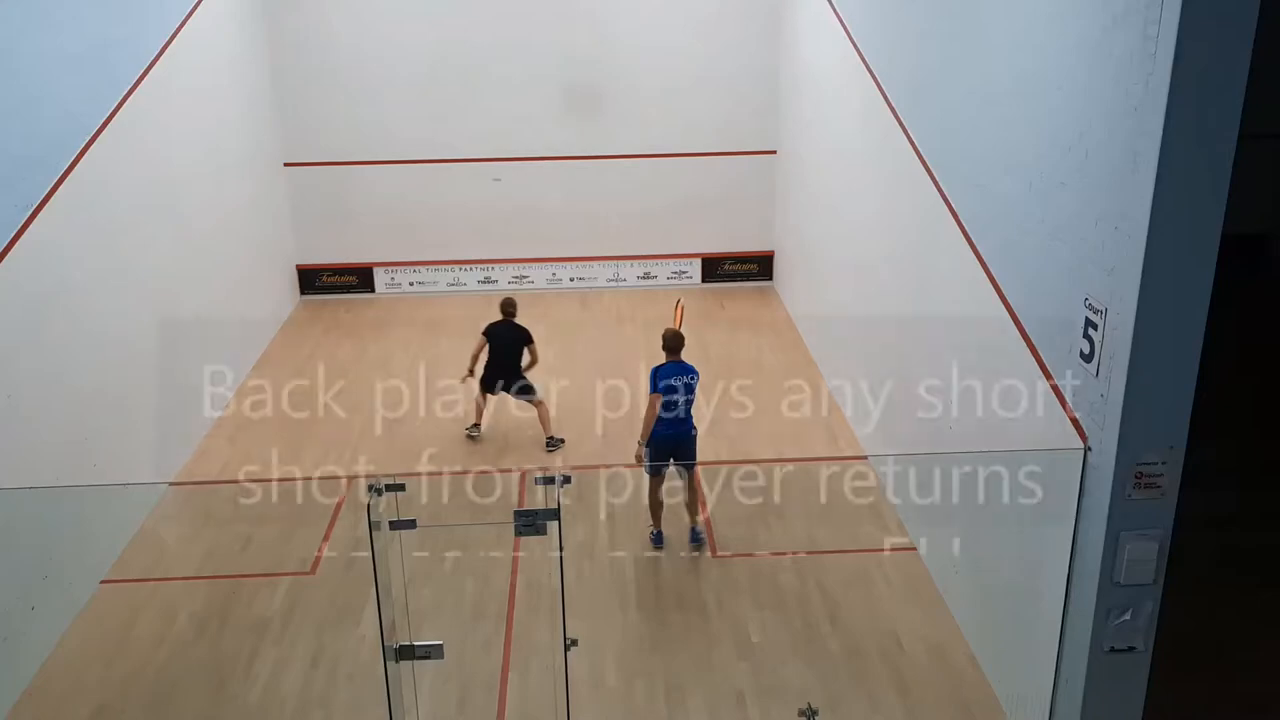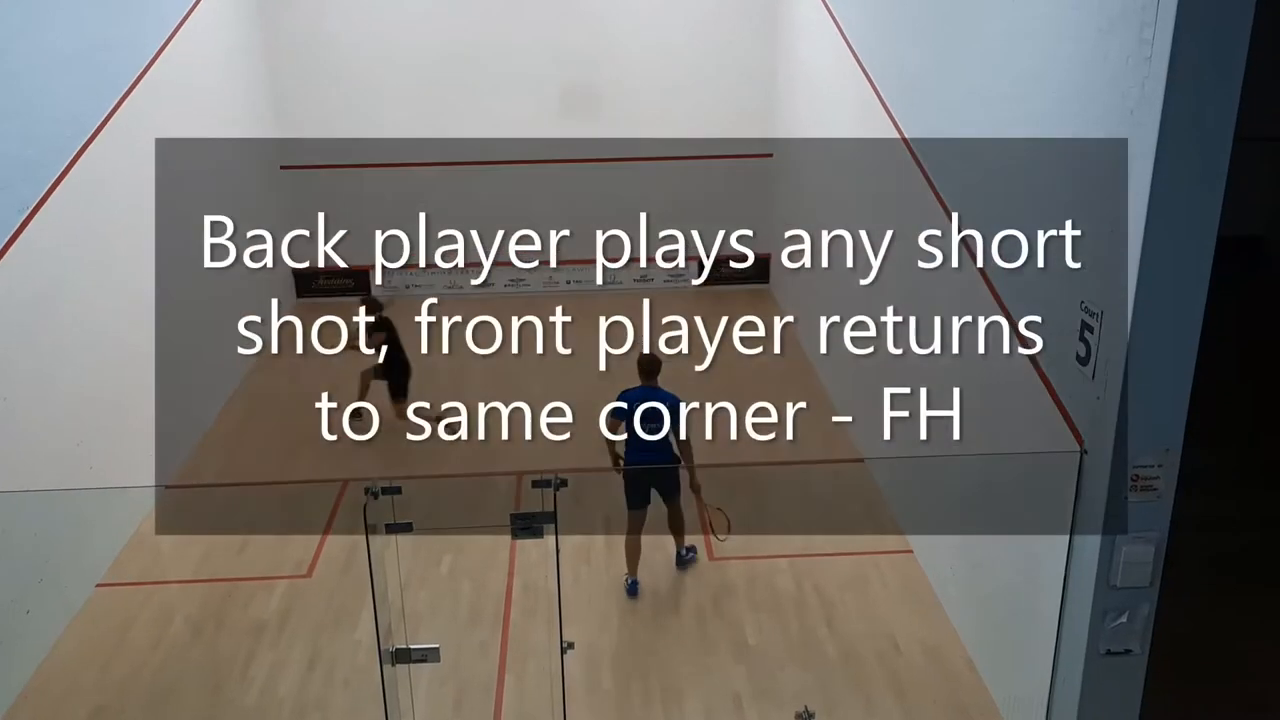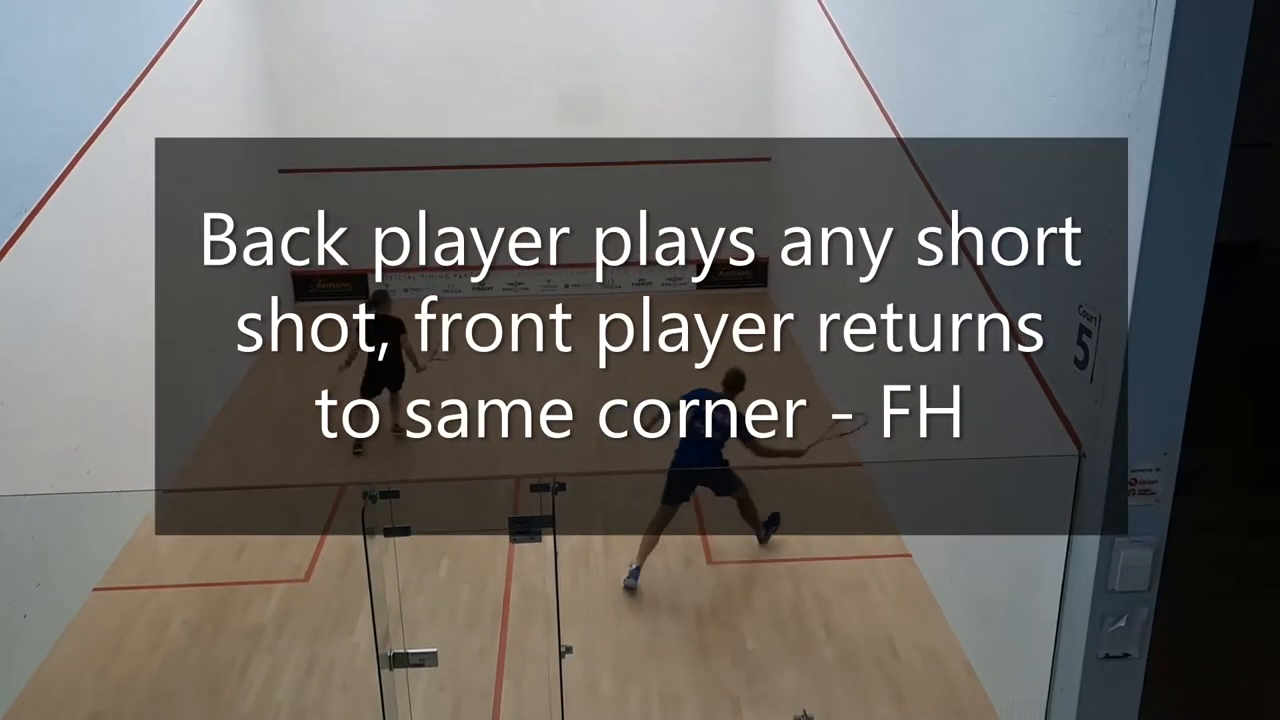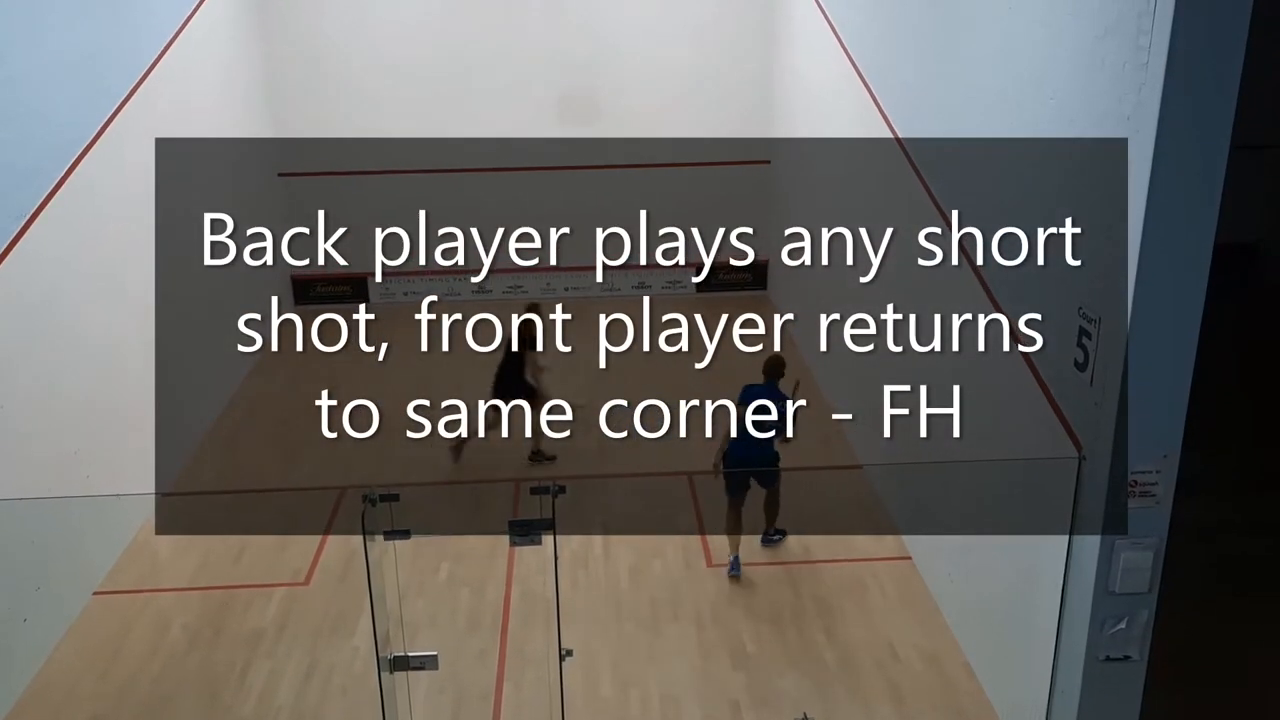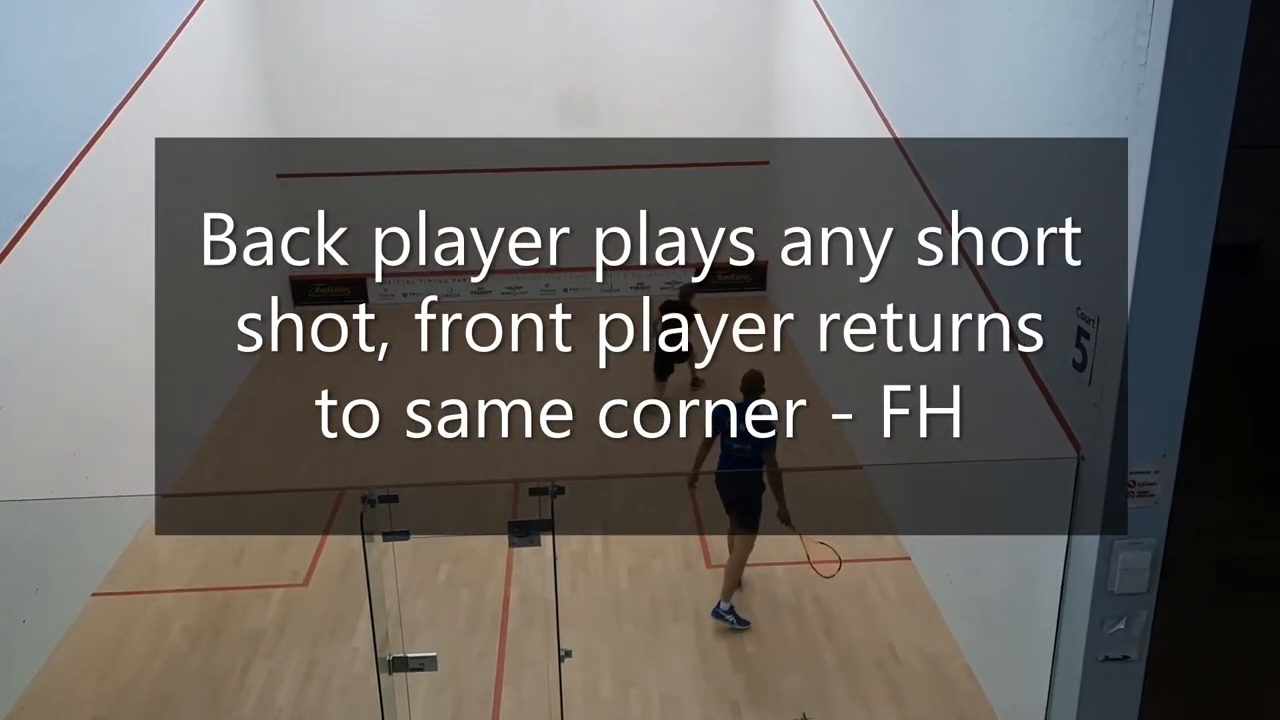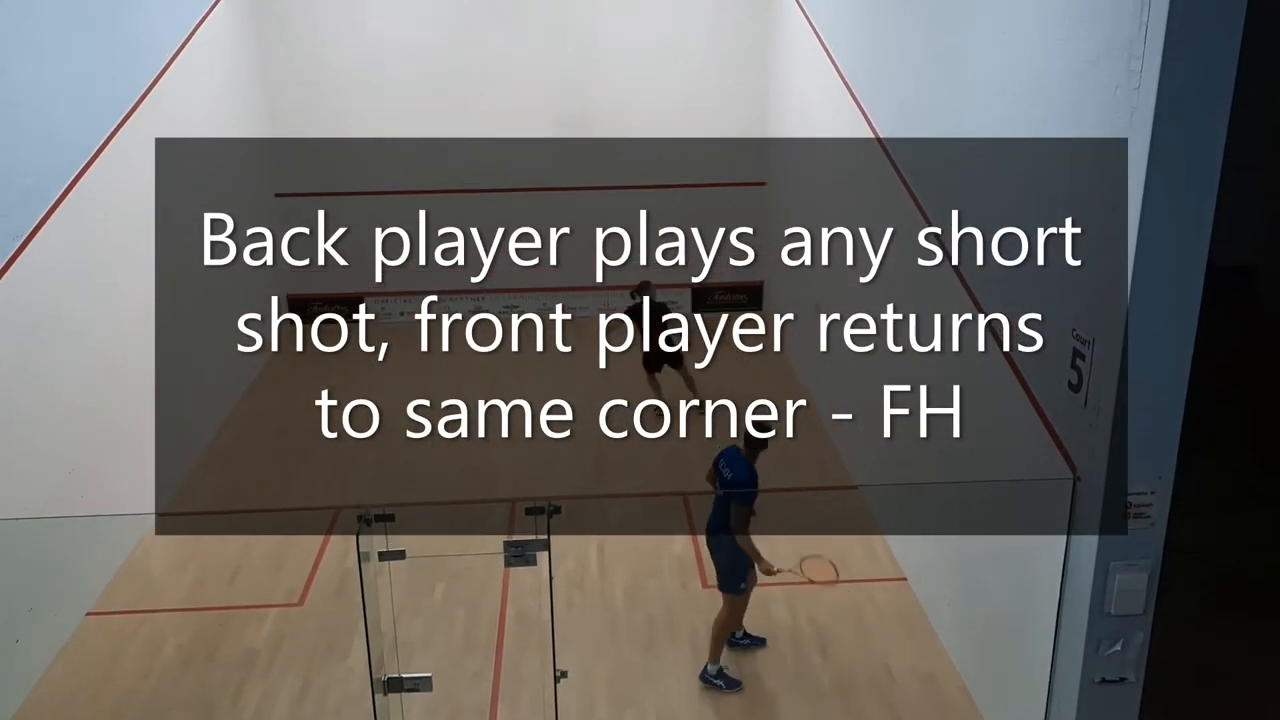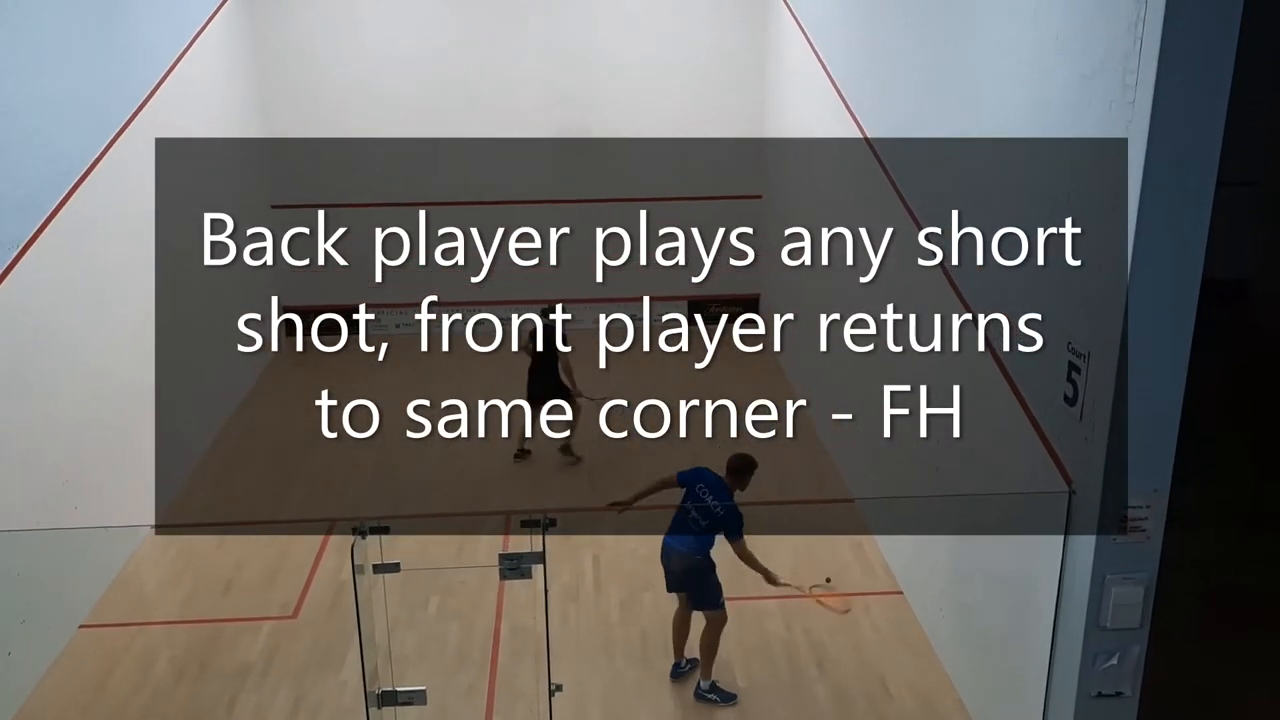
dt=0.7s
person 1, frame 1
left shoulder: (660, 372)
right shoulder: (693, 373)
left elbow: (653, 408)
left wrist: (642, 443)
left hip: (660, 437)
right hip: (685, 434)
left knee: (656, 483)
right knee: (689, 481)
left ankle: (657, 532)
right ankle: (695, 529)
person 1, frame 2
left shoulder: (626, 398)
right shoulder: (672, 401)
left elbow: (610, 431)
right elbow: (682, 441)
left wrist: (613, 455)
right wrist: (693, 475)
left hip: (634, 467)
right hip: (664, 465)
left knee: (634, 524)
right knee: (674, 506)
left ankle: (632, 580)
right ankle: (681, 553)
person 1, frame 3
left shoulder: (699, 396)
right shoulder: (735, 417)
left elbow: (671, 408)
right elbow: (758, 450)
left wrist: (650, 422)
right wrist: (790, 453)
left hip: (682, 465)
right hip: (711, 467)
left knee: (661, 518)
right knee: (742, 493)
left ankle: (635, 570)
right ankle: (762, 531)
person 1, frame 4
left shoulder: (750, 392)
right shoulder: (785, 403)
left elbow: (736, 421)
right elbow: (785, 435)
left wrist: (720, 454)
left hip: (736, 457)
right hip: (764, 459)
left knee: (734, 506)
right knee: (773, 490)
left ankle: (735, 560)
right ankle: (770, 533)
person 1, frame 5
left shoulder: (723, 411)
right shoulder: (765, 424)
left elbow: (706, 444)
right elbow: (771, 468)
left wrist: (695, 471)
right wrist: (782, 505)
left hip: (724, 479)
right hip: (748, 485)
left knee: (735, 525)
right knee: (744, 543)
left ankle: (733, 574)
right ankle: (724, 606)
person 1, frame 6
left shoulder: (728, 453)
right shoulder: (746, 478)
left elbow: (710, 478)
right elbow: (738, 527)
right wrist: (760, 561)
left hip: (719, 531)
right hip: (726, 538)
left knee: (748, 581)
right knee: (733, 602)
left ankle: (737, 634)
right ankle: (711, 671)
person 1, frame 7
left shoulder: (701, 476)
right shoulder: (731, 512)
left elbow: (662, 483)
right elbow: (742, 553)
left wrist: (630, 501)
right wrist: (767, 574)
left hip: (669, 549)
right hip: (693, 561)
left knee: (685, 604)
right knee: (717, 619)
left ankle: (679, 663)
right ankle: (705, 686)
